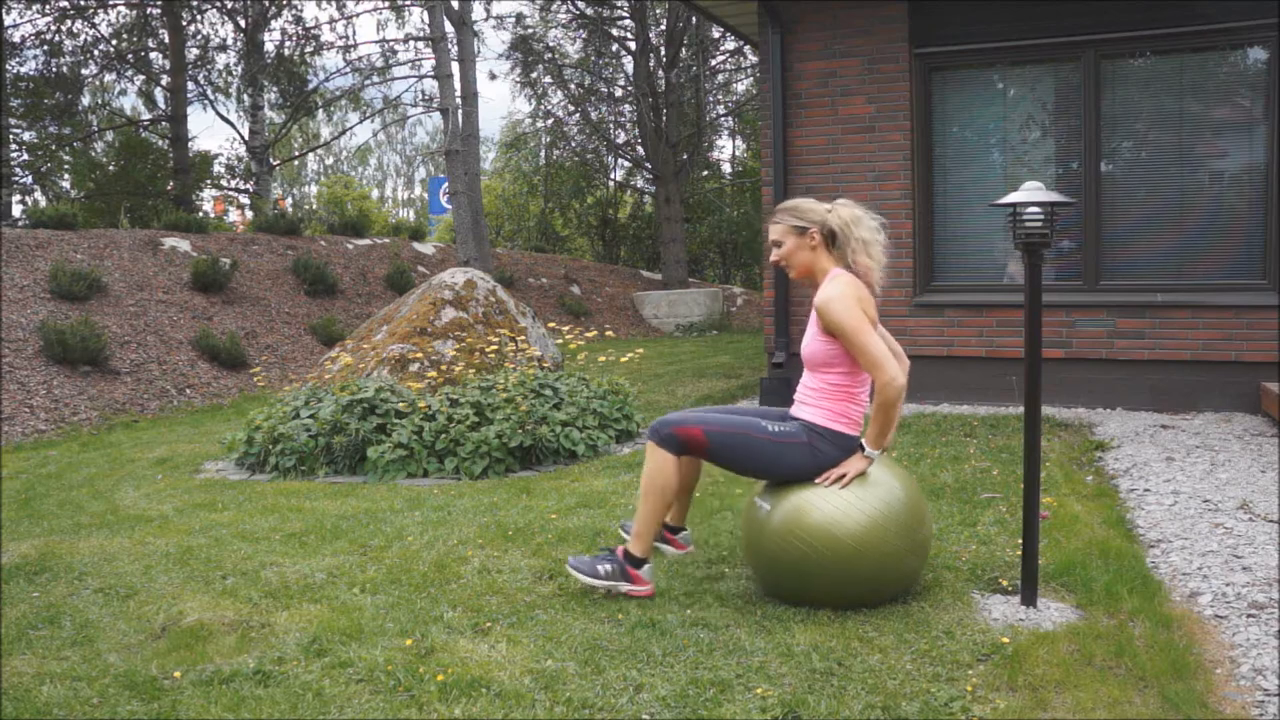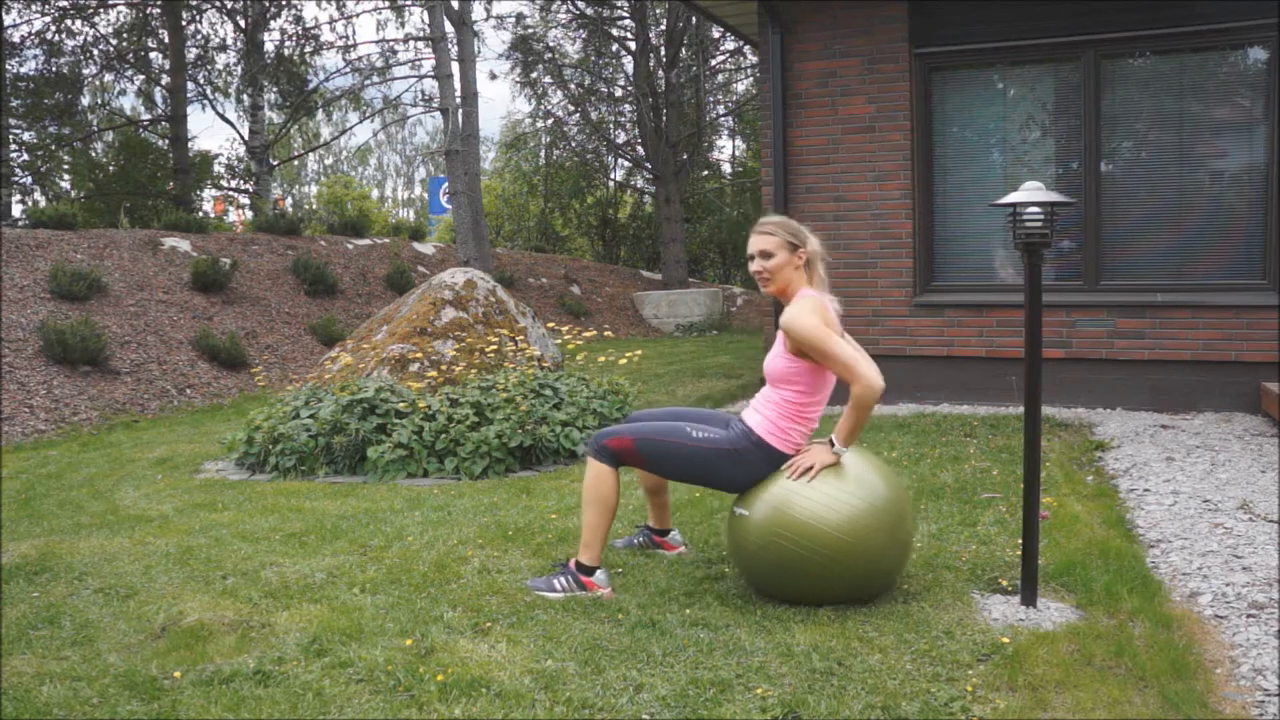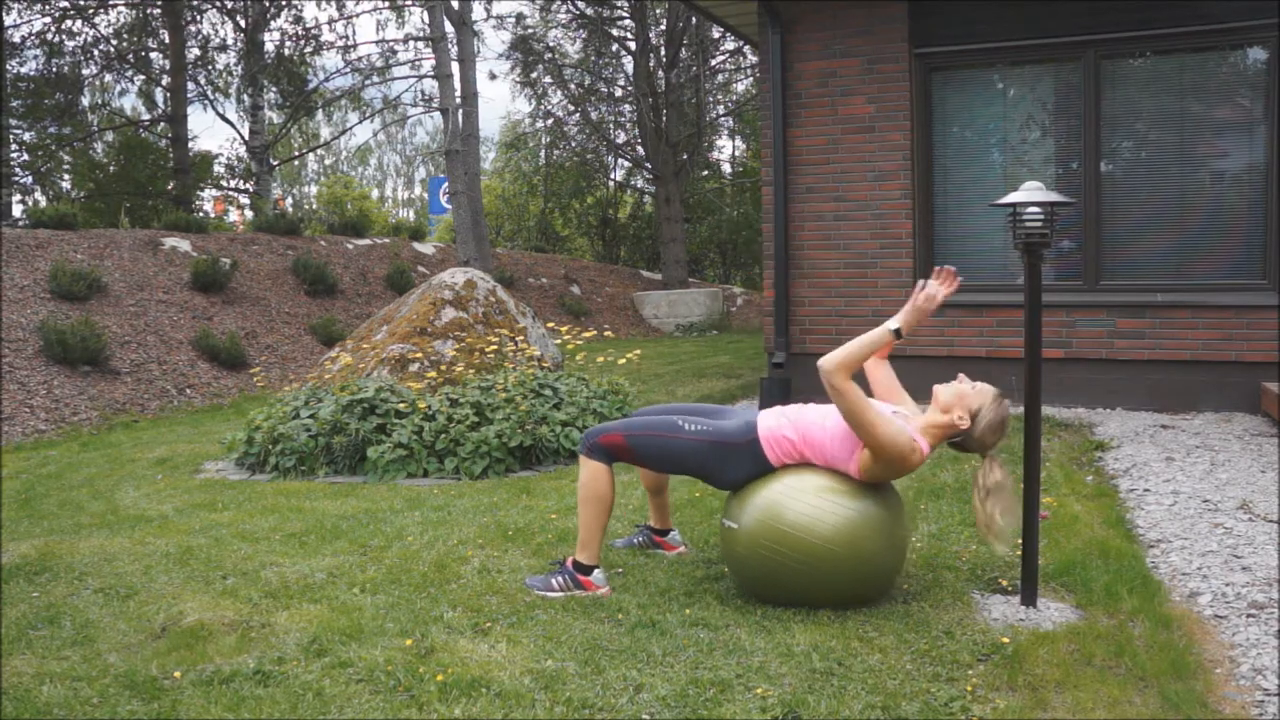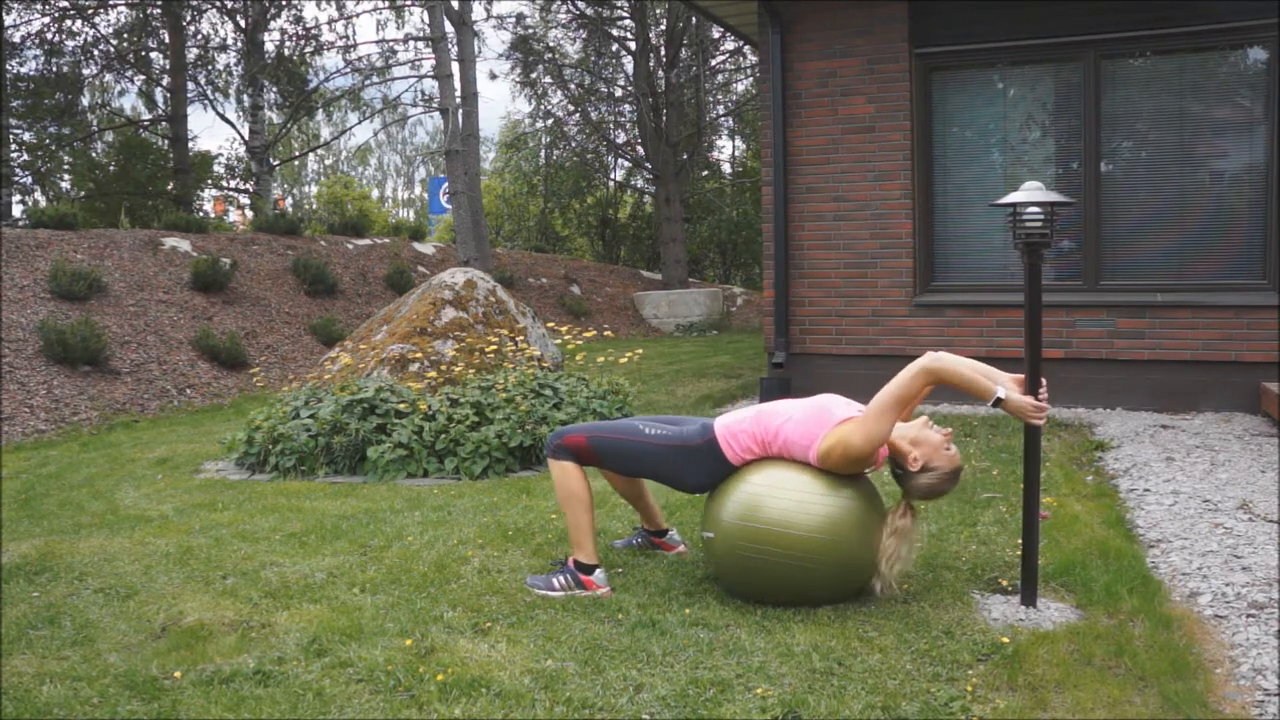
dt=1s
person 1, frame 1
left shoulder: (835, 296)
right shoulder: (844, 289)
left elbow: (892, 381)
right elbow: (900, 361)
left wrist: (867, 453)
right wrist: (878, 439)
left hip: (815, 446)
right hip: (804, 427)
left knee: (667, 432)
right knee: (677, 425)
left ankle: (633, 565)
right ankle: (672, 529)
person 1, frame 2
left shoulder: (798, 317)
right shoulder: (813, 304)
left elbow: (871, 383)
right elbow: (864, 371)
left wrist: (834, 447)
right wrist: (836, 438)
left hip: (748, 452)
right hip: (751, 433)
left knee: (604, 444)
right knee: (637, 422)
left ankle: (587, 573)
right ankle: (661, 533)
person 1, frame 3
left shoulder: (902, 449)
right shoulder: (912, 421)
left elbow: (831, 372)
right elbow: (873, 360)
left wrist: (902, 322)
right wrist: (914, 312)
left hip: (743, 449)
right hip: (754, 424)
left knee: (596, 442)
right knee: (637, 421)
left ankle: (584, 572)
right ankle: (661, 533)
person 1, frame 4
left shoulder: (858, 448)
right shoulder: (882, 433)
right elbow: (933, 363)
left wrist: (1003, 397)
right wrist: (1006, 380)
left hip: (708, 451)
right hip: (721, 433)
left knee: (563, 444)
right knee: (601, 439)
left ankle: (585, 572)
right ankle: (658, 533)
